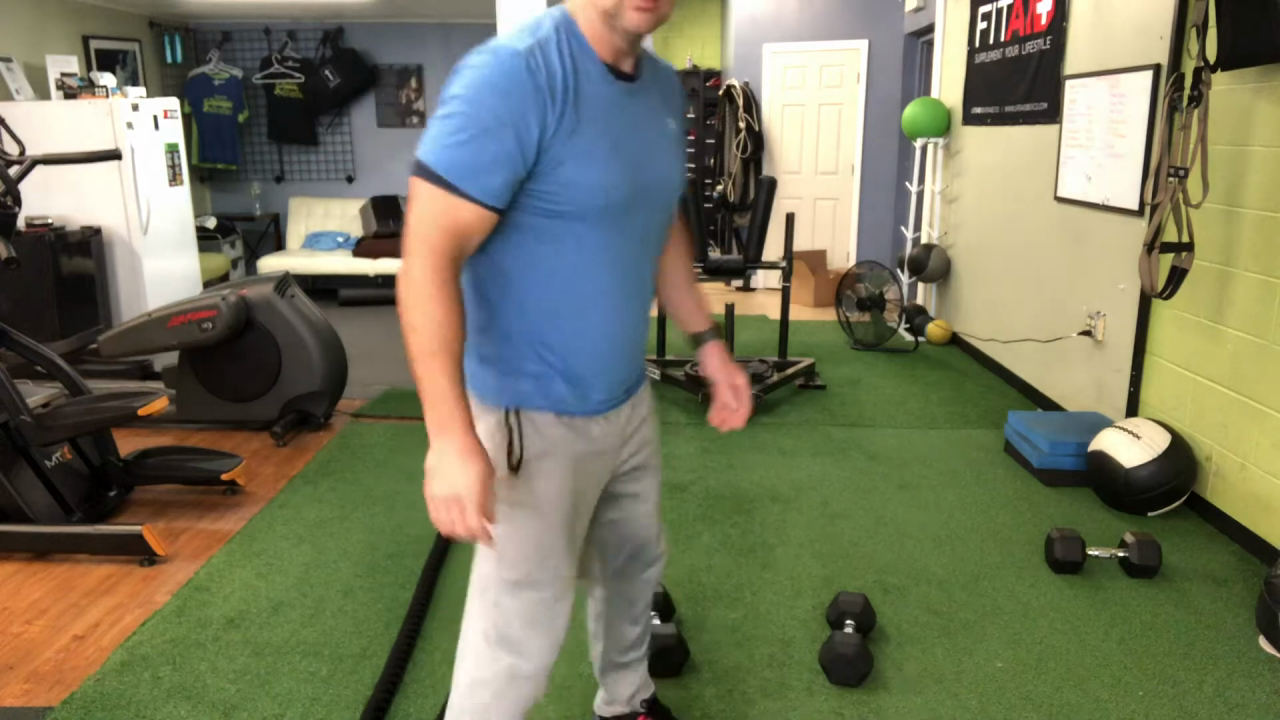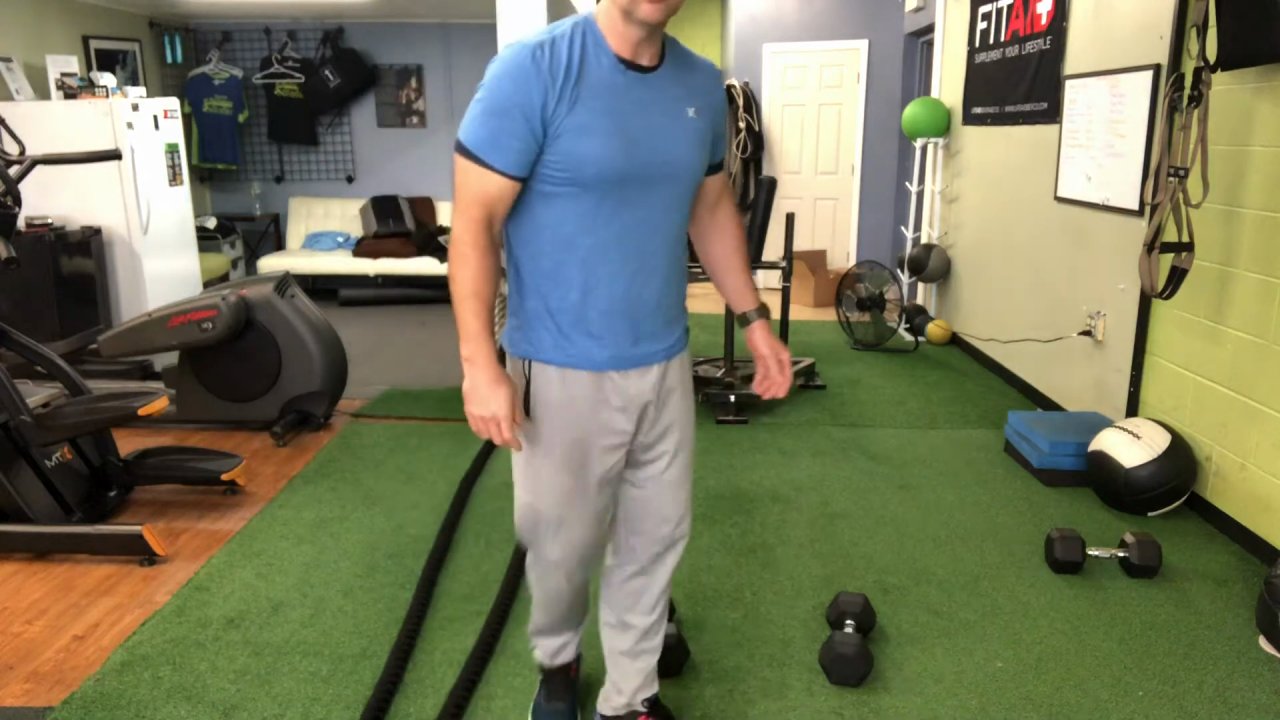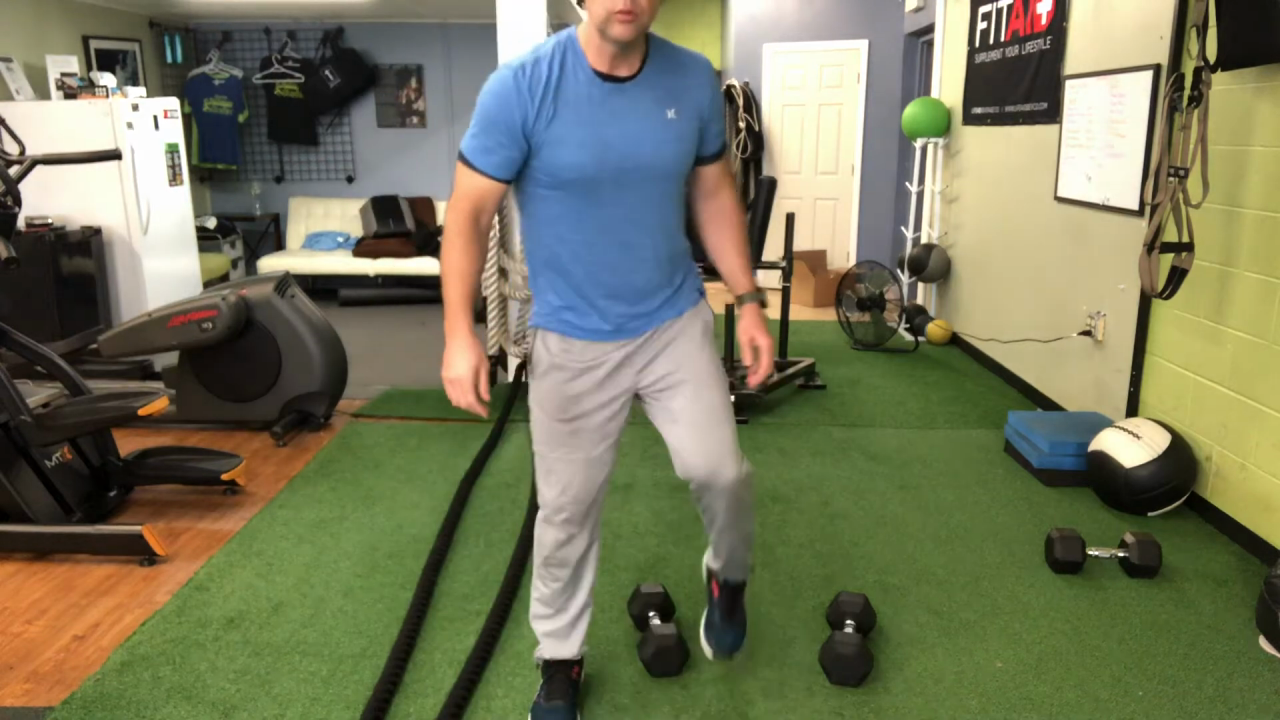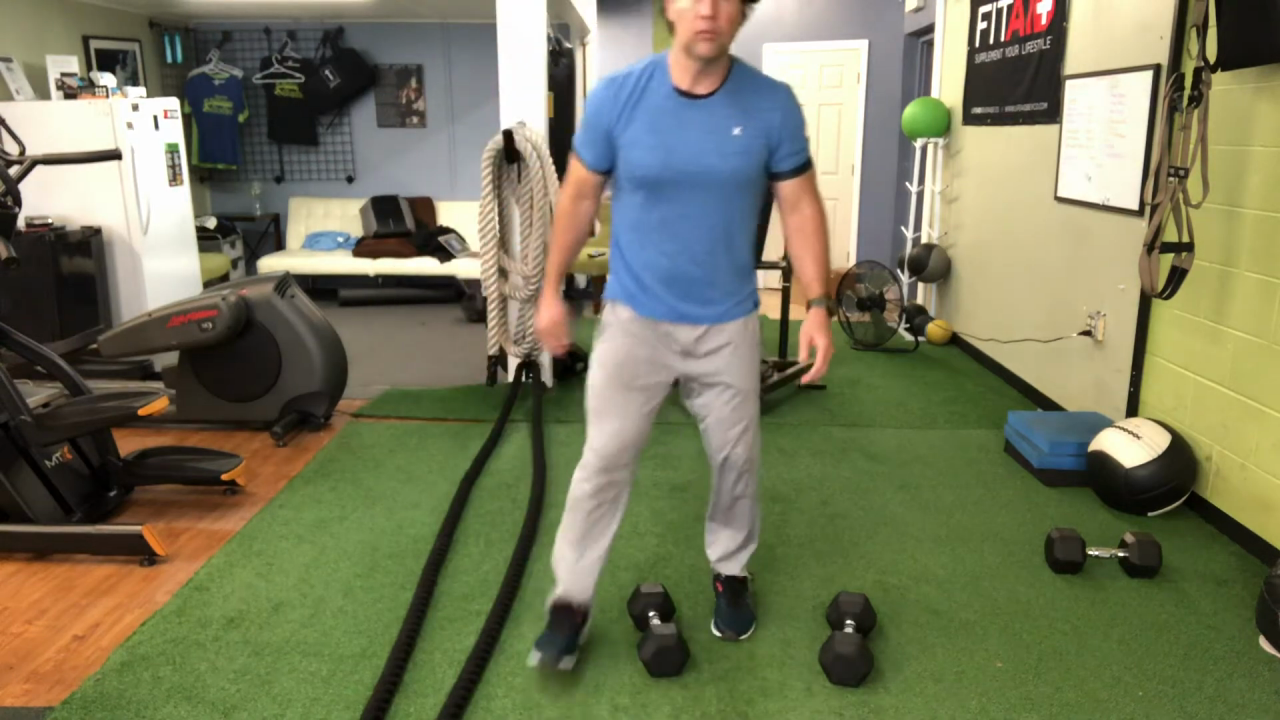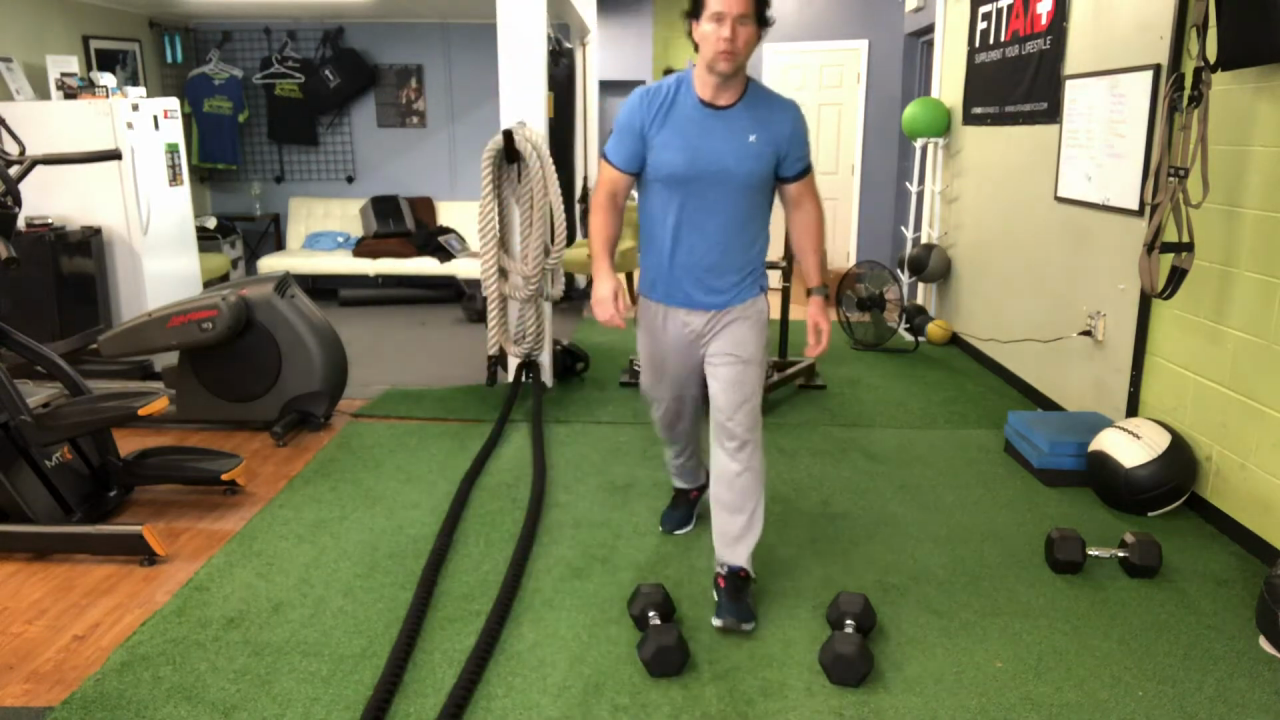
dt=0.4s
person 1, frame 1
left shoulder: (663, 87)
right shoulder: (511, 78)
right elbow: (428, 261)
left wrist: (710, 343)
right wrist: (451, 439)
left hip: (625, 401)
right hip: (533, 417)
left knee: (634, 563)
right knee: (519, 633)
person 1, frame 2
left shoulder: (701, 84)
right shoulder: (533, 70)
right elbow: (474, 221)
left wrist: (753, 319)
right wrist: (481, 364)
left hip: (664, 364)
right hip: (561, 372)
left knee: (657, 540)
right knee: (565, 546)
right ankle: (557, 660)
person 1, frame 3
left shoulder: (694, 81)
right shoulder: (521, 86)
left elbow: (714, 194)
right elbow: (468, 213)
left wrist: (748, 301)
right wrist: (460, 335)
left hip: (676, 323)
right hip: (571, 342)
left knee: (719, 470)
right knee: (567, 507)
left ankle: (727, 575)
right ankle: (560, 655)
person 1, frame 4
left shoulder: (773, 105)
right shoulder: (616, 96)
left elbow: (799, 205)
right elbow: (579, 196)
left wrist: (817, 305)
right wrist: (552, 290)
left hip: (728, 325)
right hip: (632, 319)
left knee: (734, 460)
right knee: (606, 458)
left ankle: (730, 572)
right ankle: (571, 598)
person 1, frame 5
left shoulder: (781, 118)
right shoulder: (646, 108)
left elbow: (801, 204)
right elbow: (609, 194)
left wrist: (815, 292)
right wrist: (603, 269)
left hip: (738, 308)
right hip: (662, 304)
left knee: (736, 432)
right knee: (673, 417)
left ankle: (734, 567)
right ankle: (689, 483)
